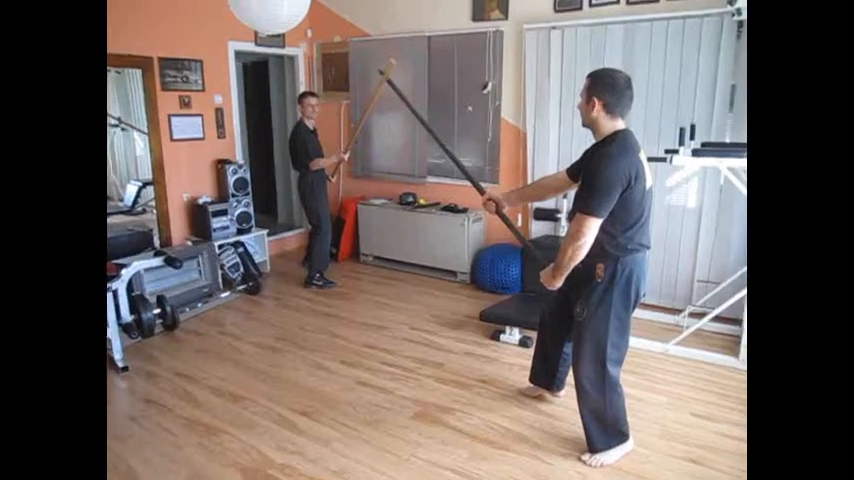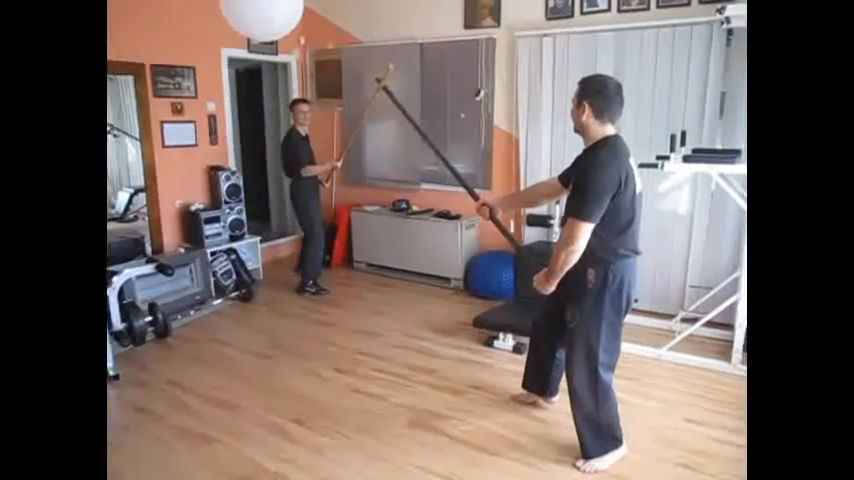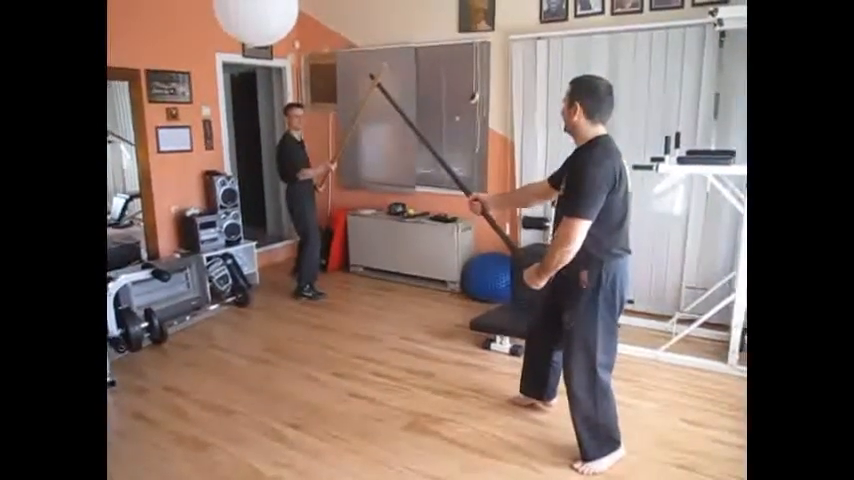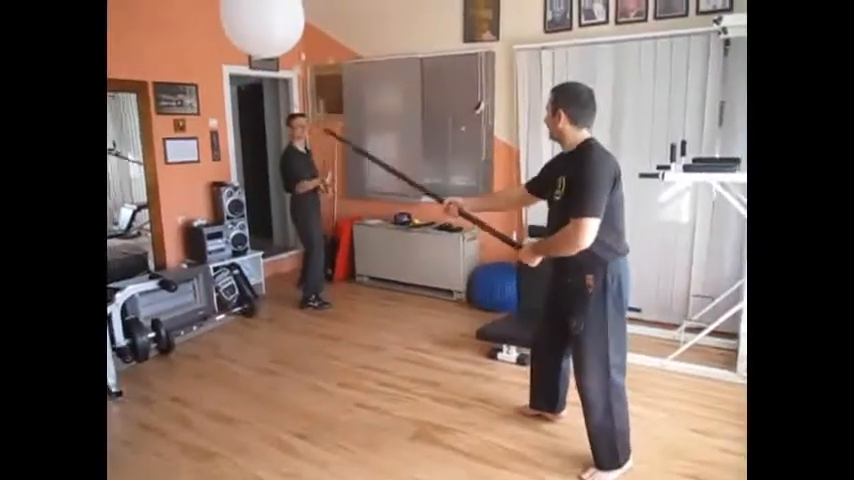
dt=1s
person 1, frame 1
left shoulder: (612, 160)
right shoulder: (612, 147)
left elbow: (581, 234)
right elbow: (558, 182)
left wrist: (556, 274)
right wrist: (508, 198)
left hip: (614, 270)
right hip: (599, 262)
left knee: (594, 357)
right knee: (555, 319)
left ankle: (612, 440)
right ankle: (549, 382)
person 1, frame 2
left shoulder: (602, 163)
right shoulder: (603, 152)
left elbow: (574, 239)
right elbow: (551, 188)
left wrist: (550, 277)
right wrist: (501, 203)
left hip: (604, 275)
right hip: (590, 268)
left knee: (587, 362)
right knee: (548, 326)
left ankle: (605, 445)
right ankle: (541, 389)
person 1, frame 3
left shoulder: (596, 162)
right shoulder: (588, 154)
left elbow: (570, 237)
right elbow: (544, 190)
left wrist: (541, 272)
right wrist: (492, 201)
left hip: (597, 274)
right hip: (579, 269)
left knee: (585, 363)
right knee: (544, 331)
left ankle: (604, 447)
right ankle: (539, 392)
person 1, frame 4
left shoulder: (596, 163)
right shoulder: (562, 163)
left elbow: (581, 236)
right elbow: (519, 195)
left wrist: (536, 250)
right wrist: (467, 203)
left hip: (599, 278)
right hip: (570, 274)
left knee: (597, 370)
right knee: (548, 341)
right ankle: (547, 404)
person 2, frame 1
left shoulder: (311, 129)
right shoulder: (300, 132)
right elbow: (312, 164)
left wrist: (325, 171)
right wrist: (335, 159)
left hip: (316, 182)
right hip: (310, 183)
left knee: (318, 225)
right knee: (323, 228)
left ankle: (310, 258)
right ankle: (315, 275)
person 2, frame 2
left shoulder: (303, 136)
right shoulder: (292, 139)
right elbow: (303, 170)
left wrist: (318, 176)
right wrist: (328, 166)
left hip: (309, 188)
right hip: (302, 190)
left knee: (311, 232)
right knee: (316, 235)
left ankle: (303, 265)
right ankle: (308, 282)
person 2, frame 3
left shoulder: (298, 141)
right shoulder: (287, 144)
right elbow: (300, 174)
left wrist: (314, 180)
right wrist: (323, 168)
left hip: (305, 193)
right hip: (298, 194)
left knee: (307, 237)
right knee: (312, 239)
left ankle: (300, 271)
right ankle: (304, 286)
person 2, frame 4
left shoulder: (306, 151)
right shoulder: (290, 156)
right elbow: (297, 187)
left wrist: (323, 185)
right wrist: (318, 181)
left hip: (311, 203)
right hip: (302, 206)
left knee: (313, 247)
right knee: (316, 249)
left ankle: (306, 282)
right ankle: (310, 296)
